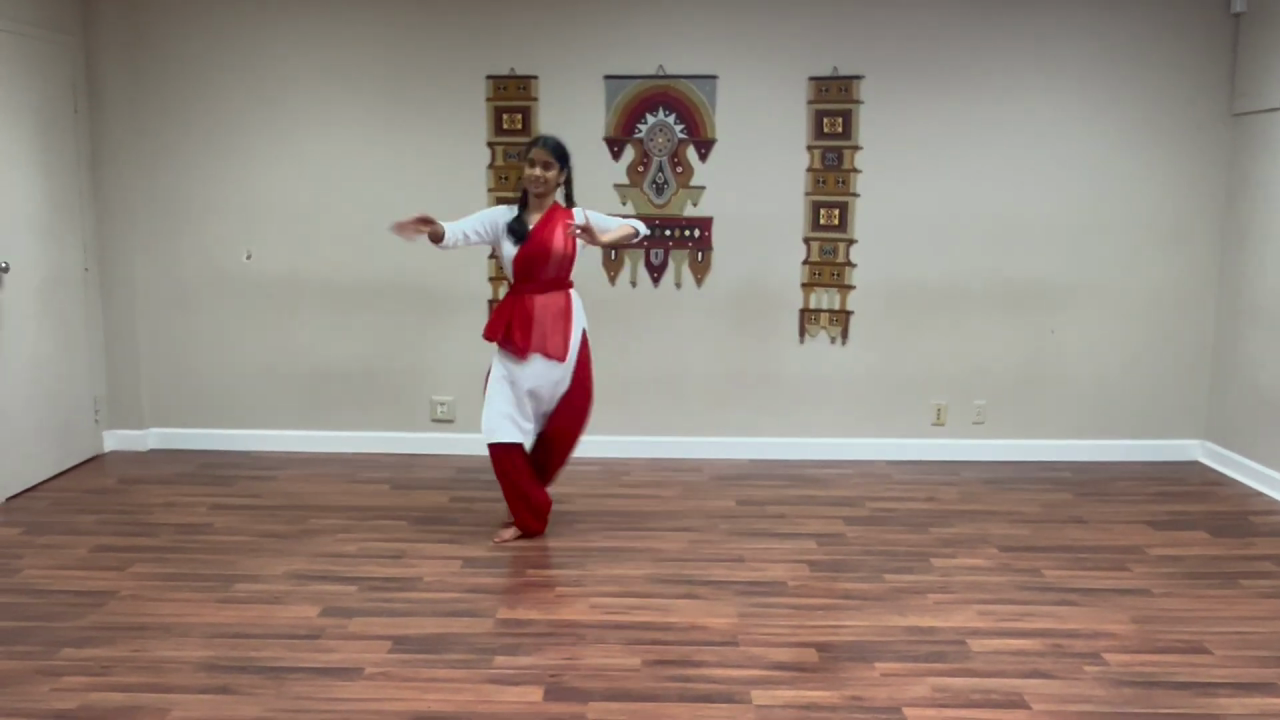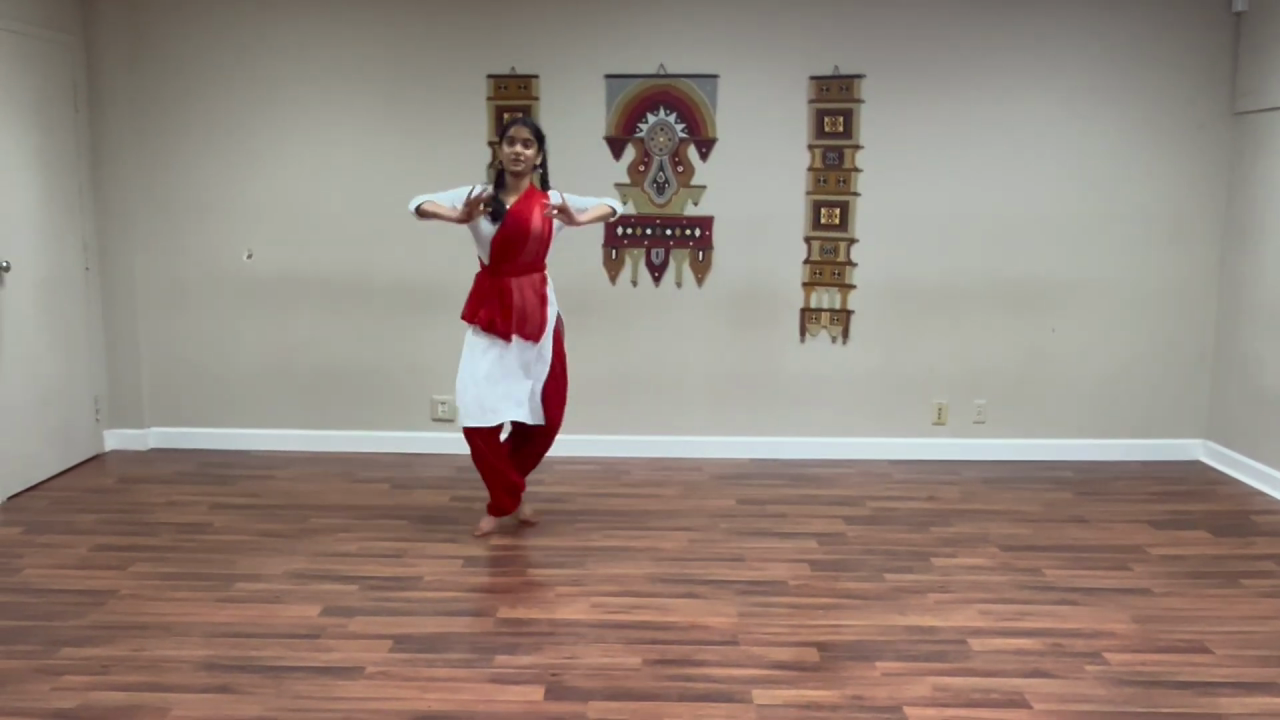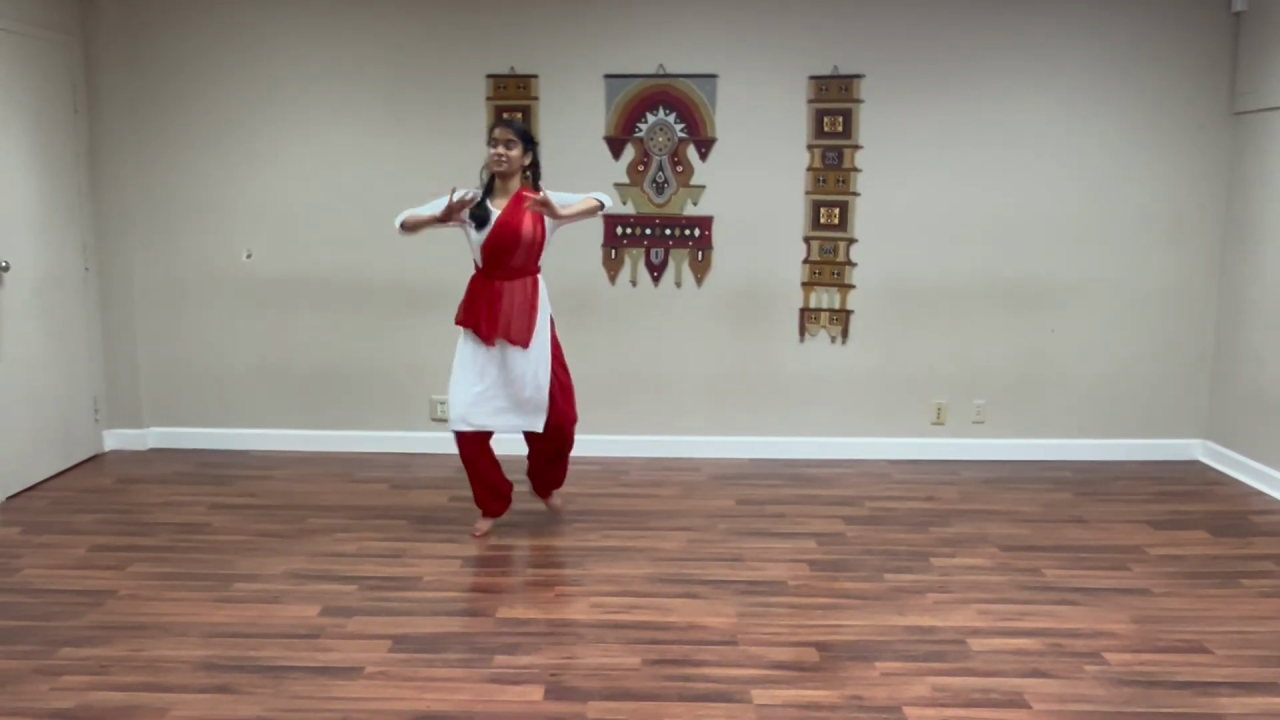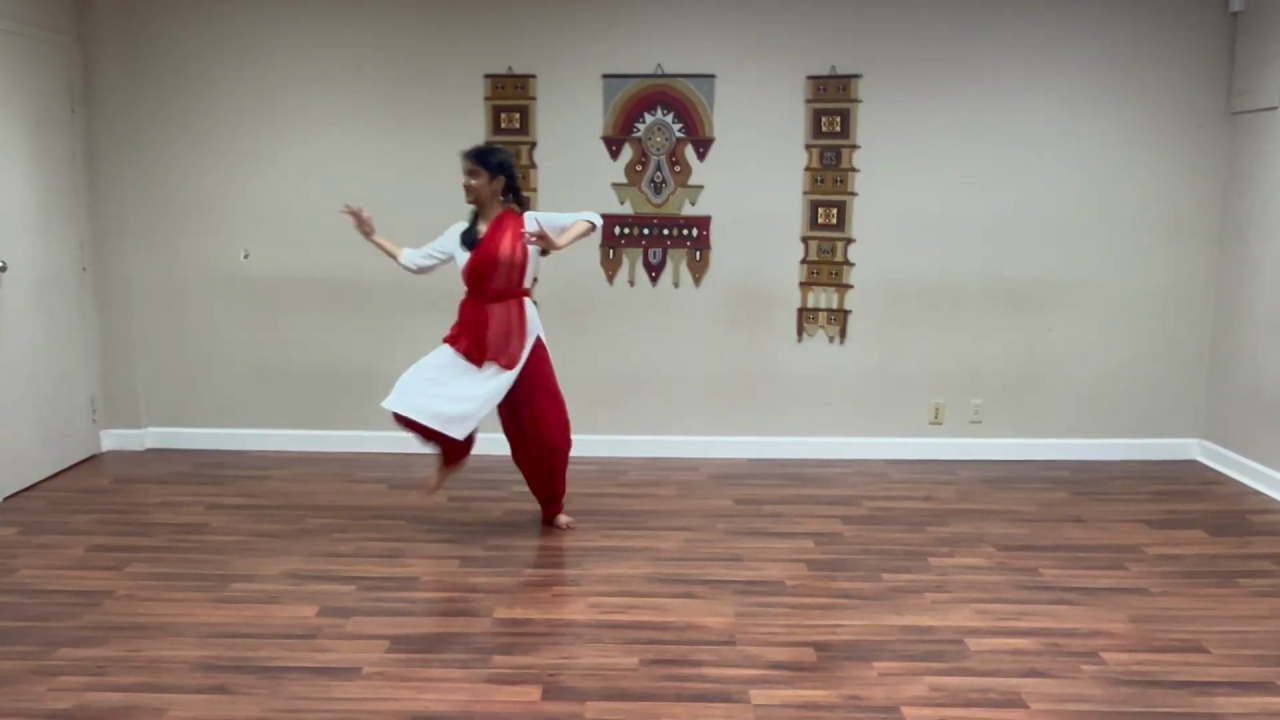
dt=0.3s
person 1, frame 1
left shoulder: (578, 219)
right shoulder: (500, 218)
left elbow: (637, 227)
right elbow: (450, 235)
left wrist: (603, 238)
right wrist: (428, 227)
left hip: (562, 328)
right hip: (514, 329)
left knee: (560, 428)
right knee: (506, 427)
left ankle: (530, 507)
right ankle: (528, 516)
person 1, frame 2
left shoulder: (553, 201)
right shoulder: (478, 198)
left elbow: (614, 206)
right elbow: (419, 205)
left wrist: (578, 219)
right wrist: (456, 217)
left hip: (537, 311)
right hip: (490, 311)
left knee: (544, 414)
right knee: (478, 410)
left ankle: (507, 492)
right ankle: (505, 499)
person 1, frame 3
left shoulder: (542, 202)
right shoulder: (470, 203)
left elbow: (600, 201)
right elbow: (404, 223)
left wrist: (560, 215)
right wrist: (439, 217)
left hip: (528, 312)
right hip: (482, 313)
left knee: (553, 414)
right knee: (470, 415)
left ankle: (546, 483)
right ankle: (492, 504)
person 1, frame 4
left shoulder: (529, 222)
right shoulder: (460, 233)
left elbow: (591, 218)
right elbow: (415, 261)
left wrist: (558, 245)
right wrist: (372, 234)
left hip: (517, 336)
right hip: (470, 335)
left knee: (547, 434)
right knee: (410, 401)
left ankle: (552, 508)
right ankle: (453, 450)
